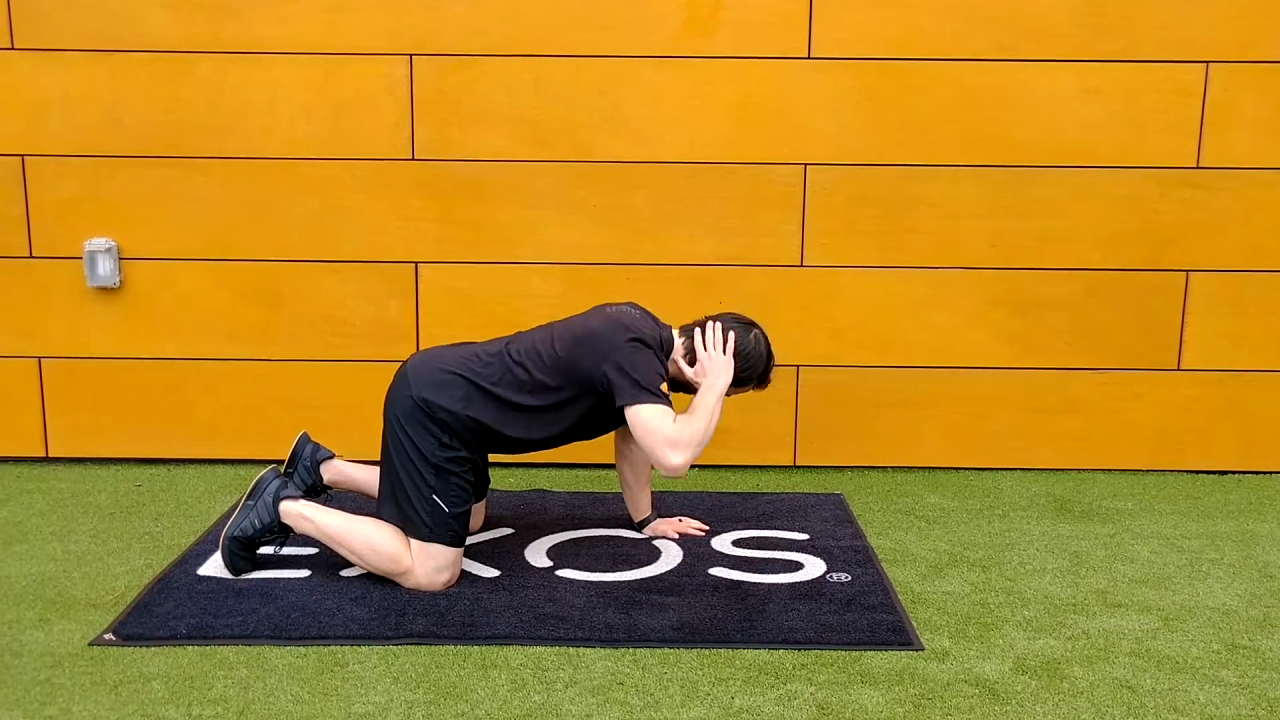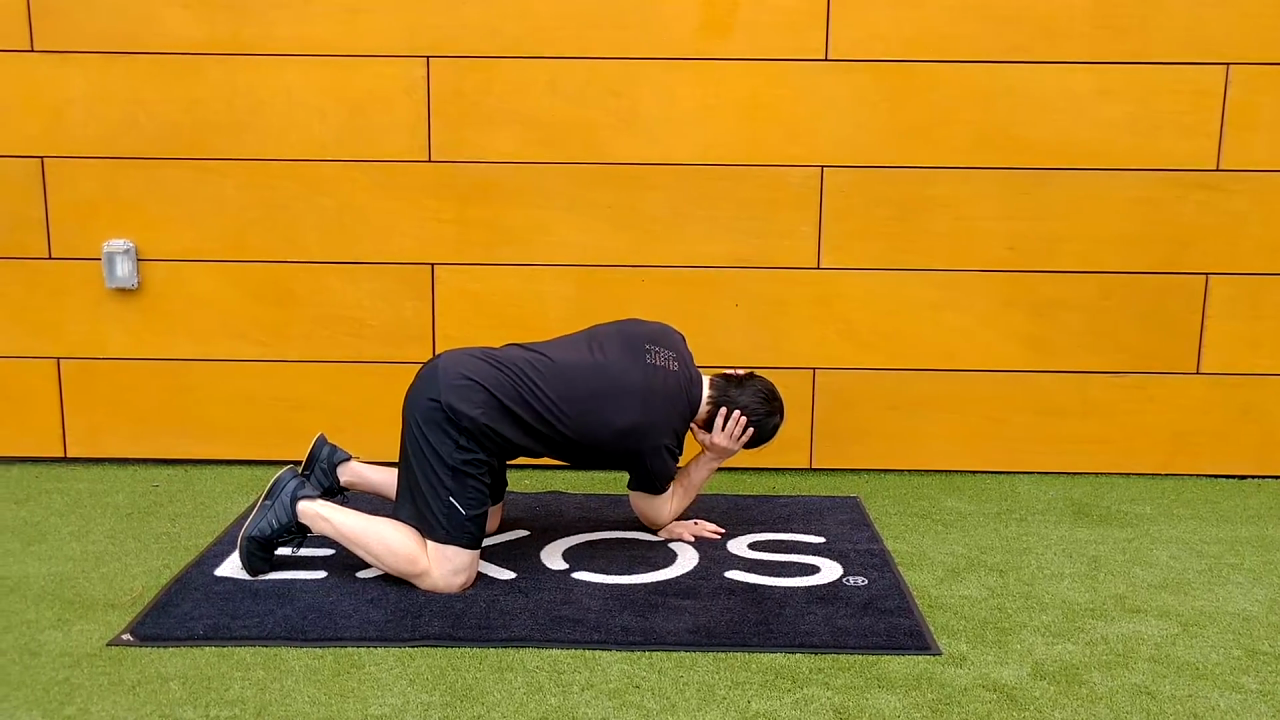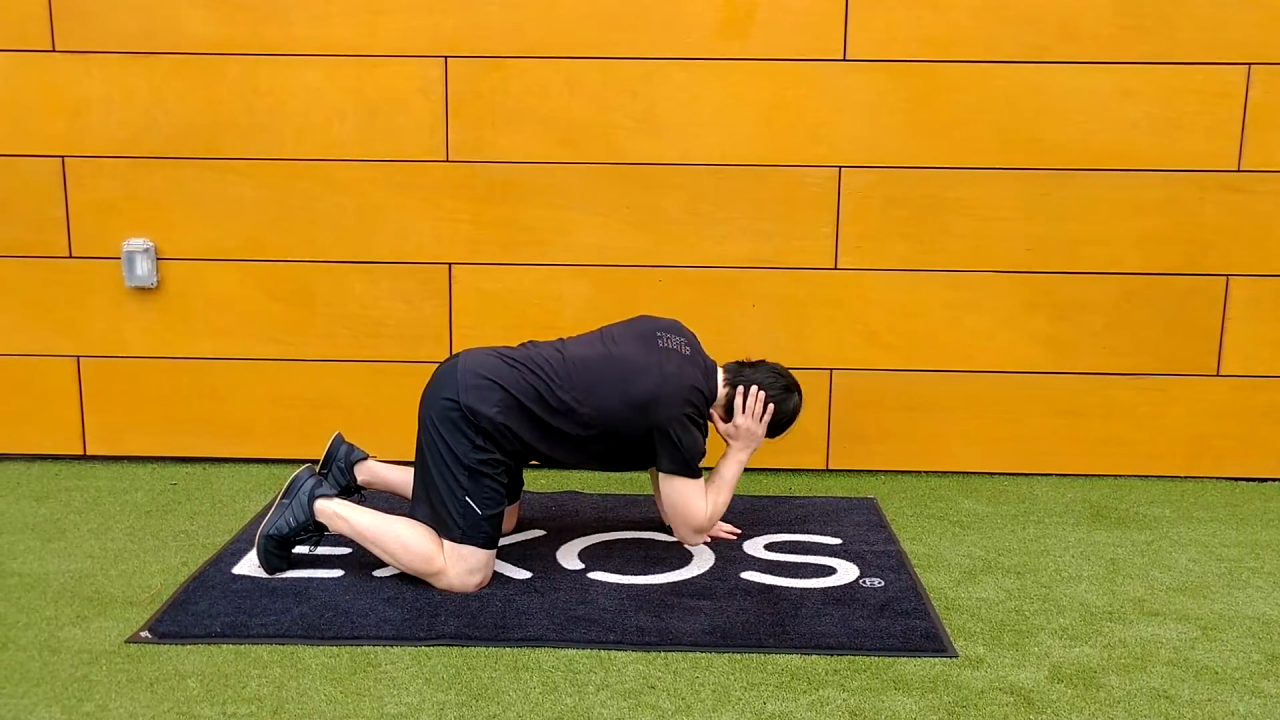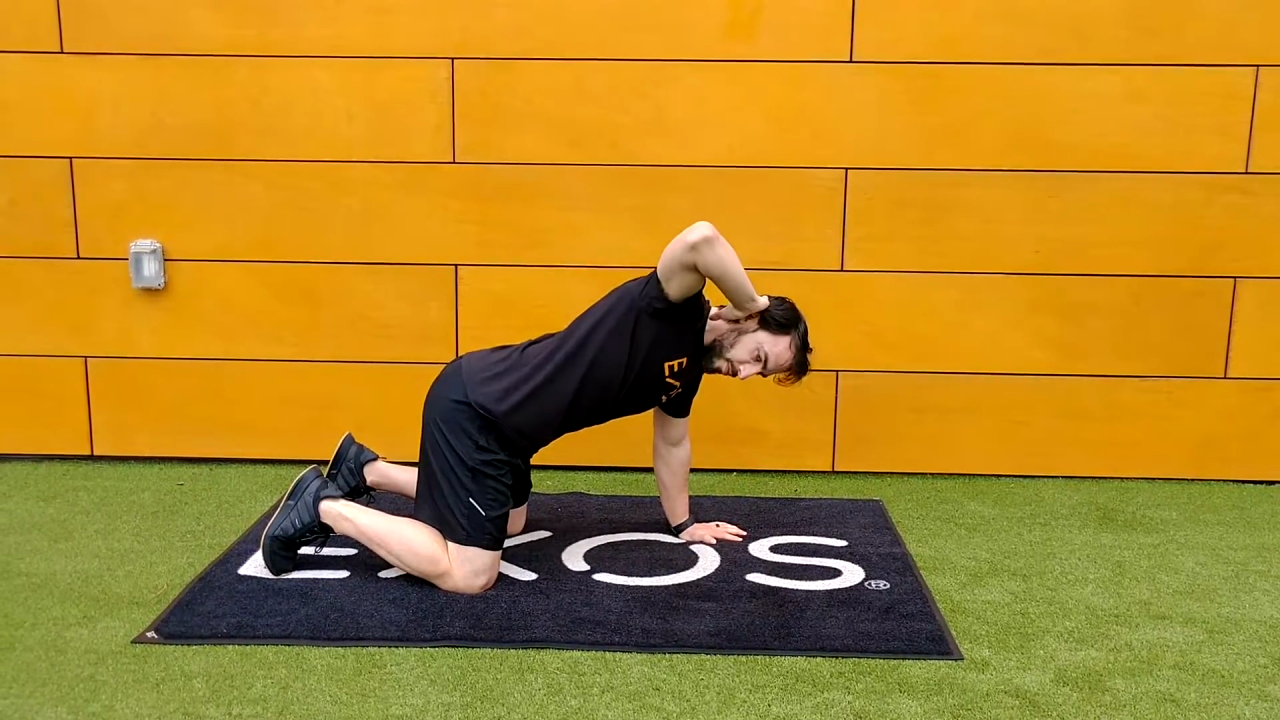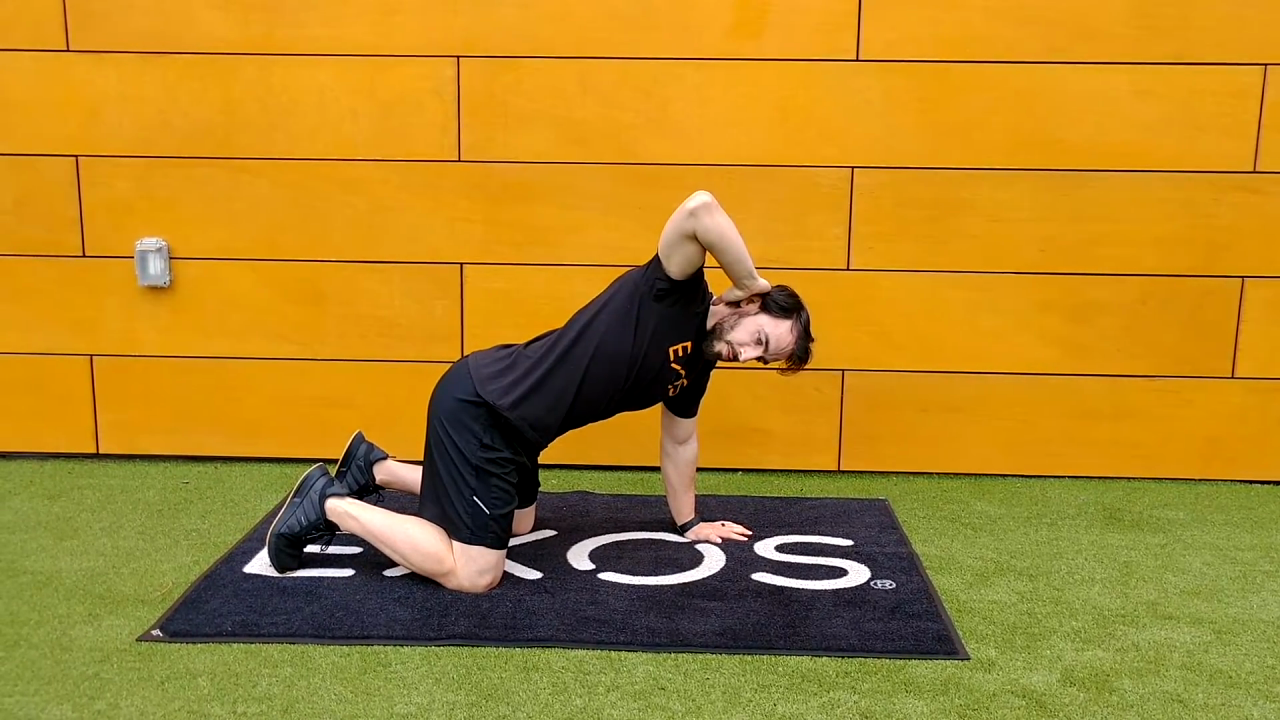
dt=1s
person 1, frame 1
left shoulder: (643, 332)
right shoulder: (635, 355)
left elbow: (635, 434)
right elbow: (673, 455)
left wrist: (645, 519)
right wrist: (714, 387)
left hip: (440, 388)
right hip: (433, 407)
left knee: (468, 518)
right knee: (431, 572)
left ankle: (321, 468)
right ankle: (283, 507)
person 1, frame 2
left shoulder: (667, 344)
right shoulder: (657, 430)
right elbow: (654, 512)
left wrist: (670, 521)
right wrist: (712, 459)
left hip: (457, 381)
right hip: (455, 413)
left knee: (484, 520)
right knee: (447, 574)
left ankle: (337, 469)
right ankle: (301, 506)
person 1, frame 3
left shoulder: (679, 344)
right shoulder: (683, 403)
right elbow: (695, 524)
left wrist: (679, 521)
right wrist: (743, 450)
left hip: (476, 383)
right hip: (470, 412)
left knee: (501, 519)
right knee: (464, 573)
left ankle: (354, 467)
right ankle: (319, 505)
person 1, frame 4
left shoulder: (689, 365)
right shoulder: (673, 311)
left elbow: (672, 442)
right elbow: (699, 239)
left wrist: (683, 523)
right wrist: (752, 302)
left hip: (495, 412)
right hip: (471, 409)
left knee: (509, 522)
right knee: (469, 574)
left ankle: (364, 469)
right ankle: (323, 506)
person 1, frame 5
left shoulder: (697, 363)
right shoulder: (675, 295)
left elbow: (679, 440)
right elbow: (698, 209)
left wrist: (688, 522)
right wrist: (751, 283)
left hip: (506, 418)
right hip: (478, 405)
left knee: (517, 522)
right knee: (474, 574)
left ankle: (374, 467)
right ankle: (329, 503)
